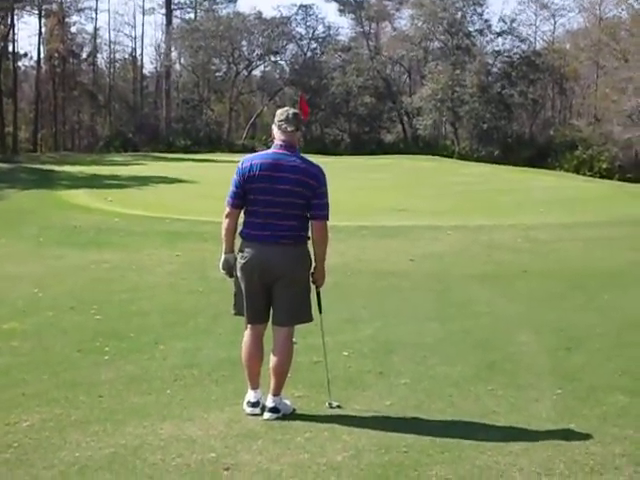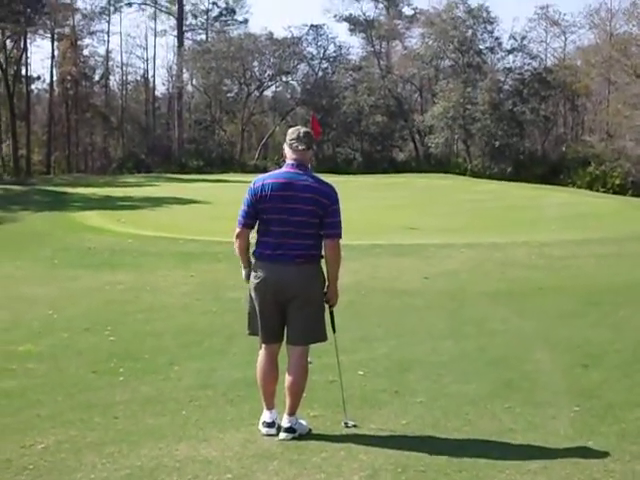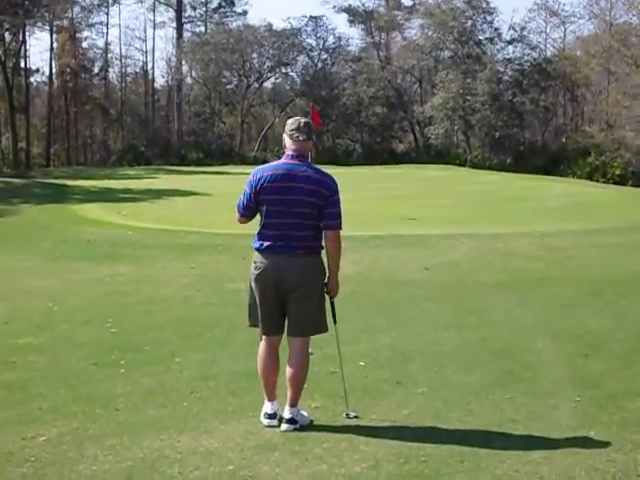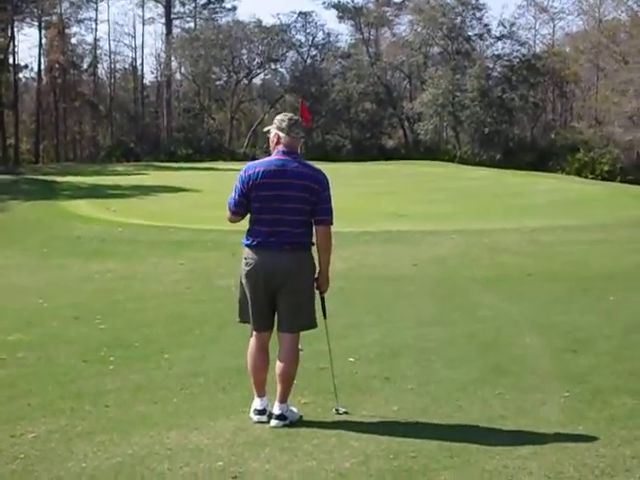
dt=0.5s
person 1, frame 1
left shoulder: (248, 164)
right shoulder: (313, 172)
left elbow: (230, 214)
right elbow: (319, 226)
left wrist: (227, 253)
right wrist: (320, 265)
left hip: (253, 253)
right hip: (291, 257)
left knee: (253, 328)
right knee: (283, 332)
left ankle: (253, 396)
right ankle: (274, 401)
person 1, frame 2
left shoulder: (261, 184)
right shoulder: (325, 191)
left elbow: (241, 233)
right elbow: (331, 244)
left wrist: (247, 266)
right wrist: (333, 284)
left hip: (267, 273)
right hip: (305, 276)
left knee: (268, 347)
right knee: (298, 351)
left ankle: (269, 416)
right ankle: (291, 421)
person 1, frame 3
left shoulder: (261, 174)
right shoulder: (325, 181)
left elbow: (242, 216)
right elbow: (331, 235)
right wrist: (333, 275)
left hip: (267, 264)
right hip: (305, 267)
left knee: (269, 339)
right knee: (298, 342)
left ankle: (269, 407)
right ankle: (291, 413)
person 1, frame 4
left shoulder: (251, 171)
right shoulder: (316, 177)
left elbow: (233, 216)
right elbow: (323, 230)
right wrist: (323, 270)
left hip: (258, 260)
right hip: (296, 263)
left knee: (259, 335)
right knee: (289, 338)
left ankle: (259, 404)
right ankle: (281, 408)
